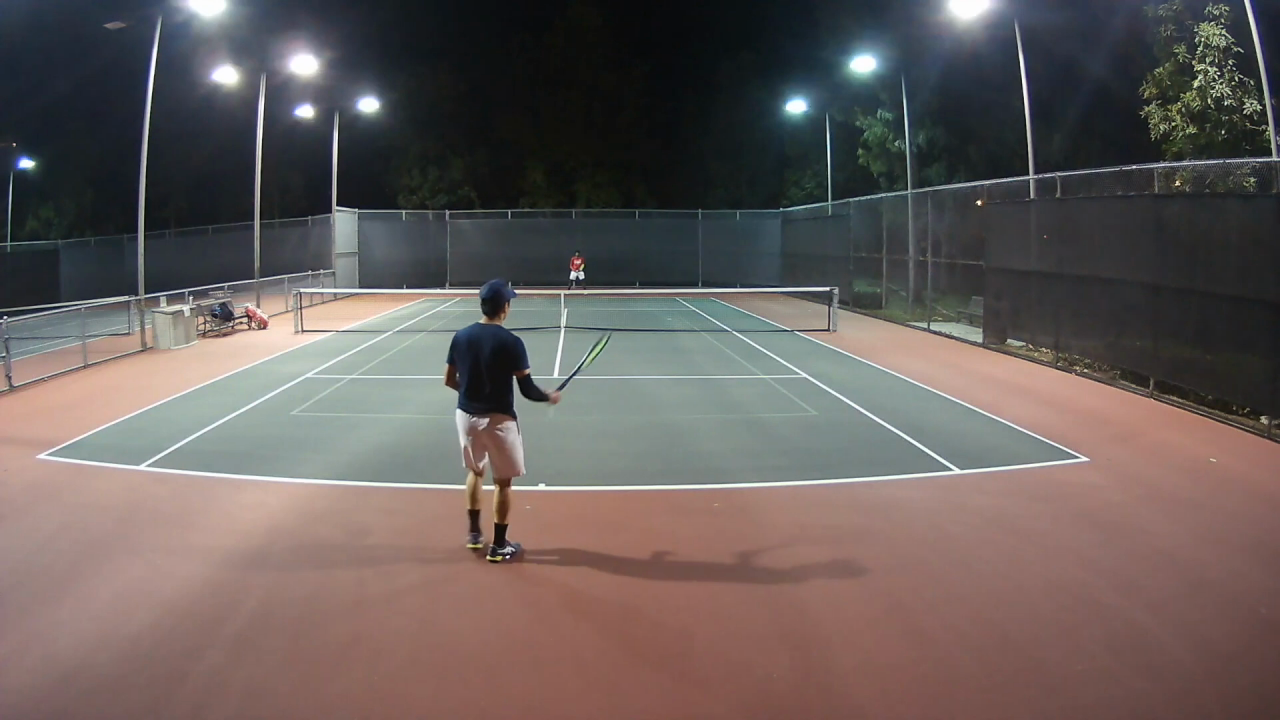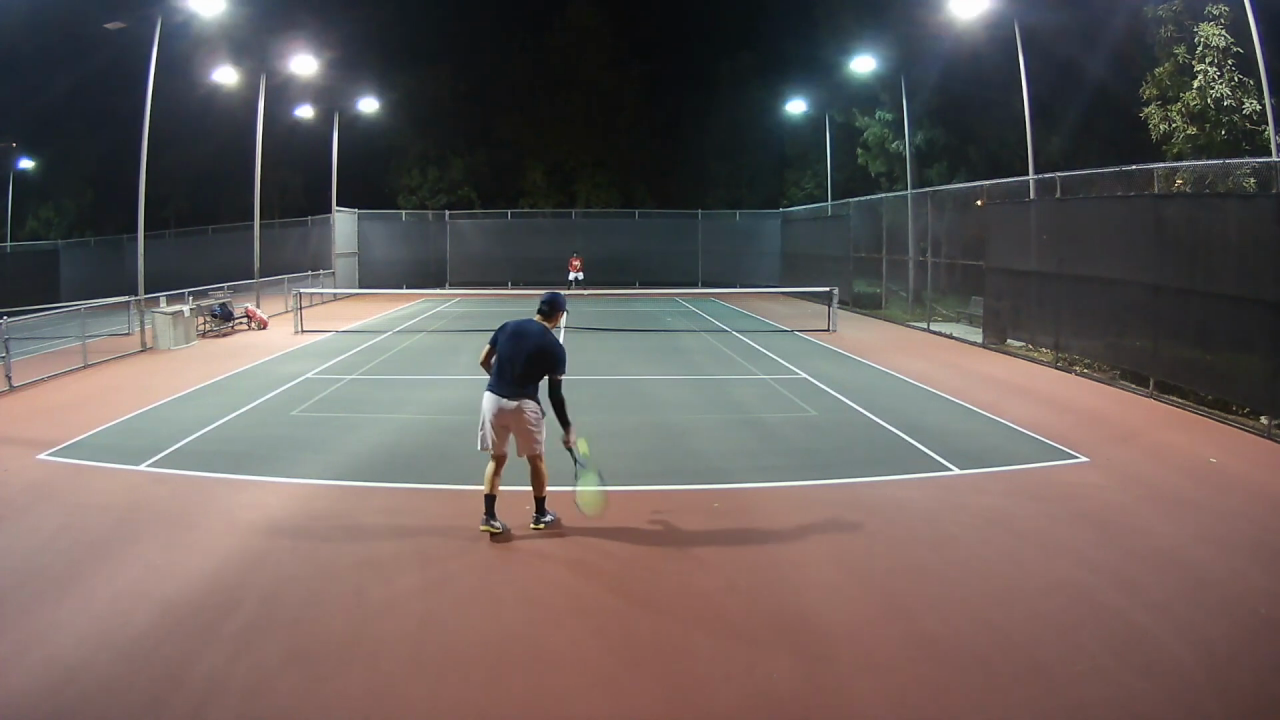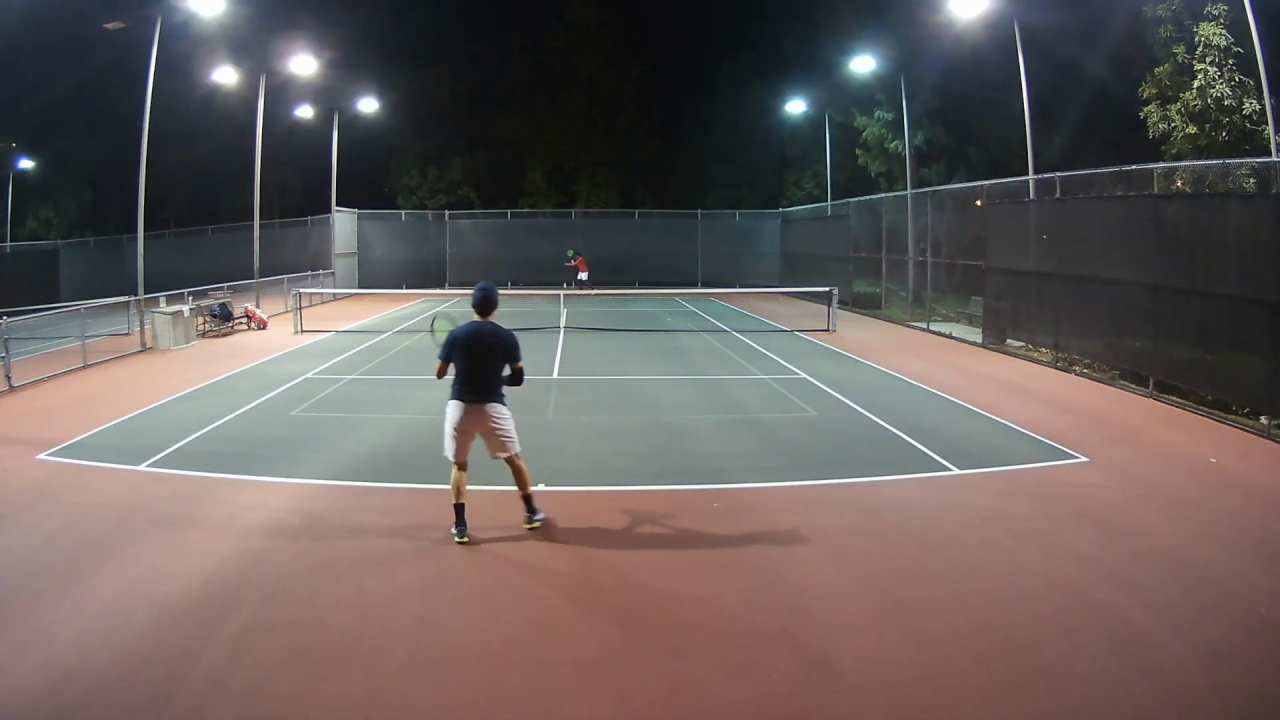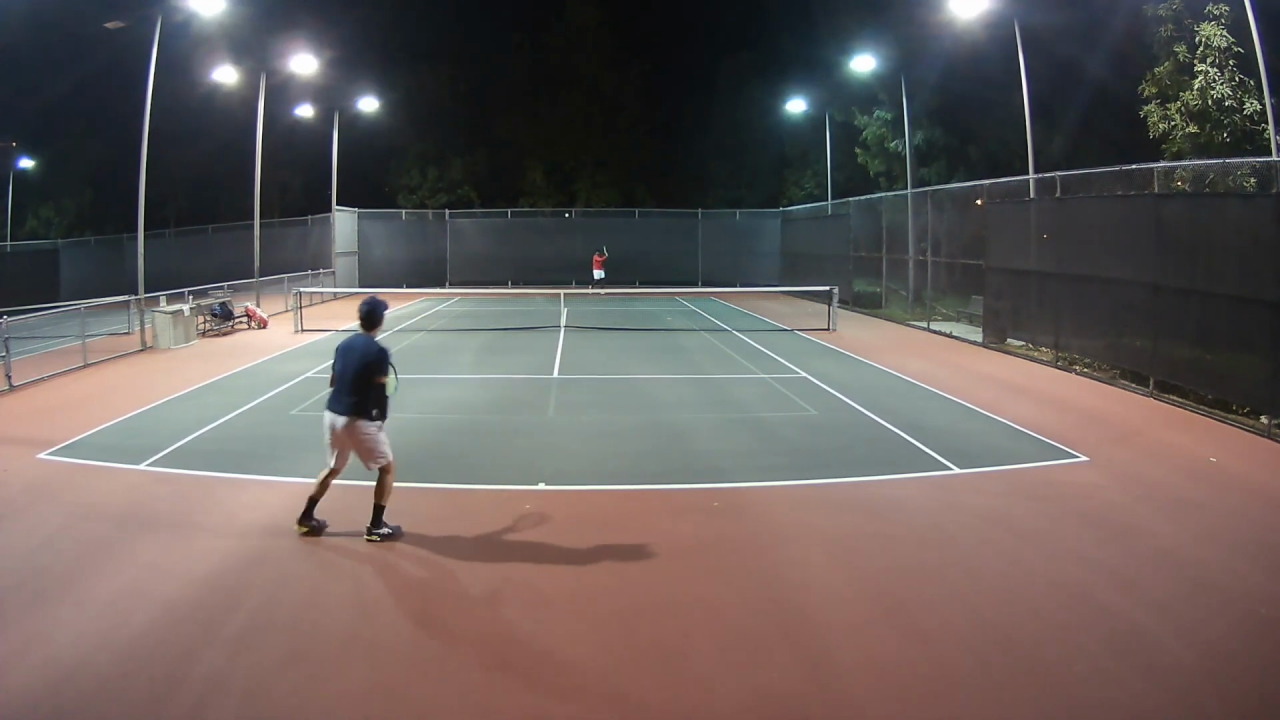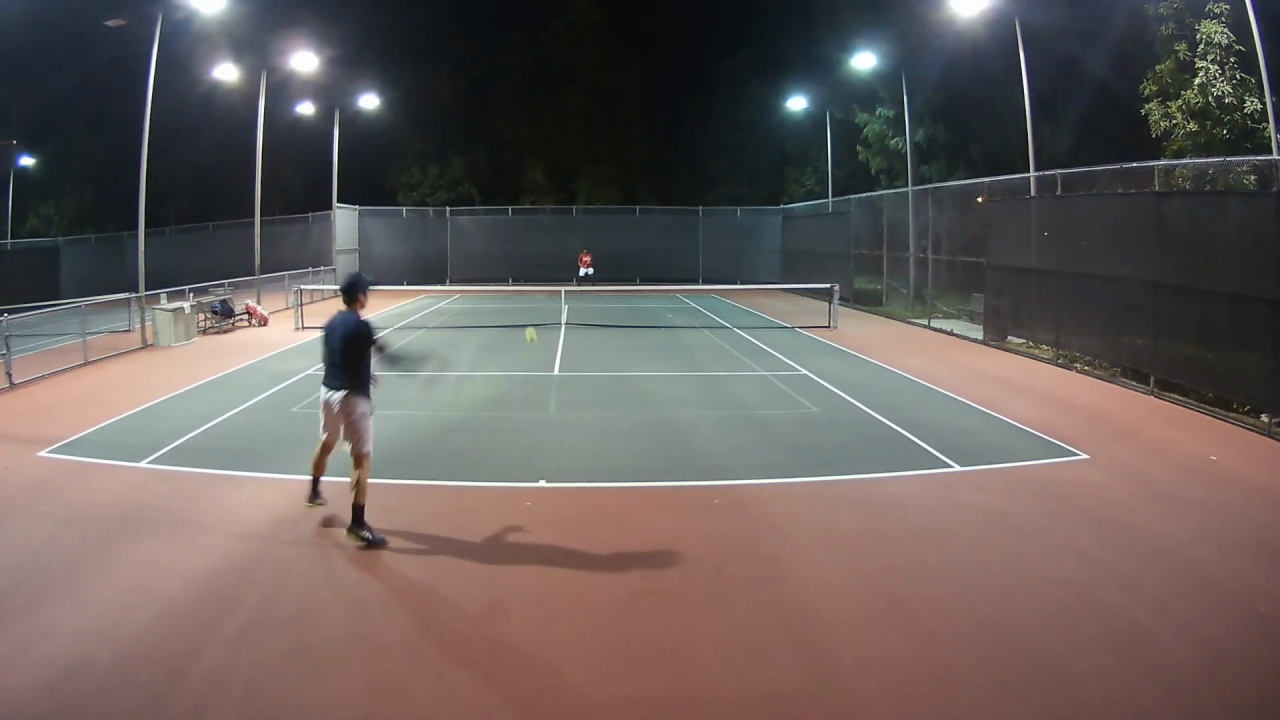
dt=1s
person 1, frame 1
left shoulder: (461, 336)
right shoulder: (511, 342)
left elbow: (450, 380)
right elbow: (527, 389)
right wrist: (549, 397)
left hip: (466, 415)
right hip: (499, 420)
left knee: (475, 471)
right knee: (503, 482)
left ankle: (474, 531)
right ankle: (499, 545)
person 1, frame 2
left shoulder: (509, 327)
right shoulder: (554, 347)
left elbow: (484, 361)
right elbow: (555, 393)
right wrist: (567, 429)
left hip: (492, 399)
right hip: (523, 404)
left knee: (497, 458)
right knee: (536, 459)
left ankle: (489, 516)
right ankle: (540, 514)
person 1, frame 3
left shoulder: (456, 335)
right shoulder: (507, 338)
left elbow: (440, 374)
right elbow: (518, 380)
left hip: (460, 406)
right hip: (493, 407)
left knee: (459, 466)
right knee: (514, 459)
left ankle: (460, 525)
right ankle: (531, 513)
person 1, frame 4
left shoulder: (344, 345)
right shoulder: (379, 352)
right elbow: (380, 396)
right wrist: (381, 417)
left hip: (333, 415)
right hip: (358, 421)
left knee: (334, 468)
right knee: (387, 468)
left ankle: (307, 518)
right ankle: (376, 526)
person 1, frame 5
left shoulder: (333, 324)
right shoulder: (359, 326)
right elbow: (381, 351)
left hip: (329, 393)
right hip: (352, 398)
left knee: (327, 444)
right knee: (362, 460)
left ankle: (314, 492)
right ankle: (358, 525)
